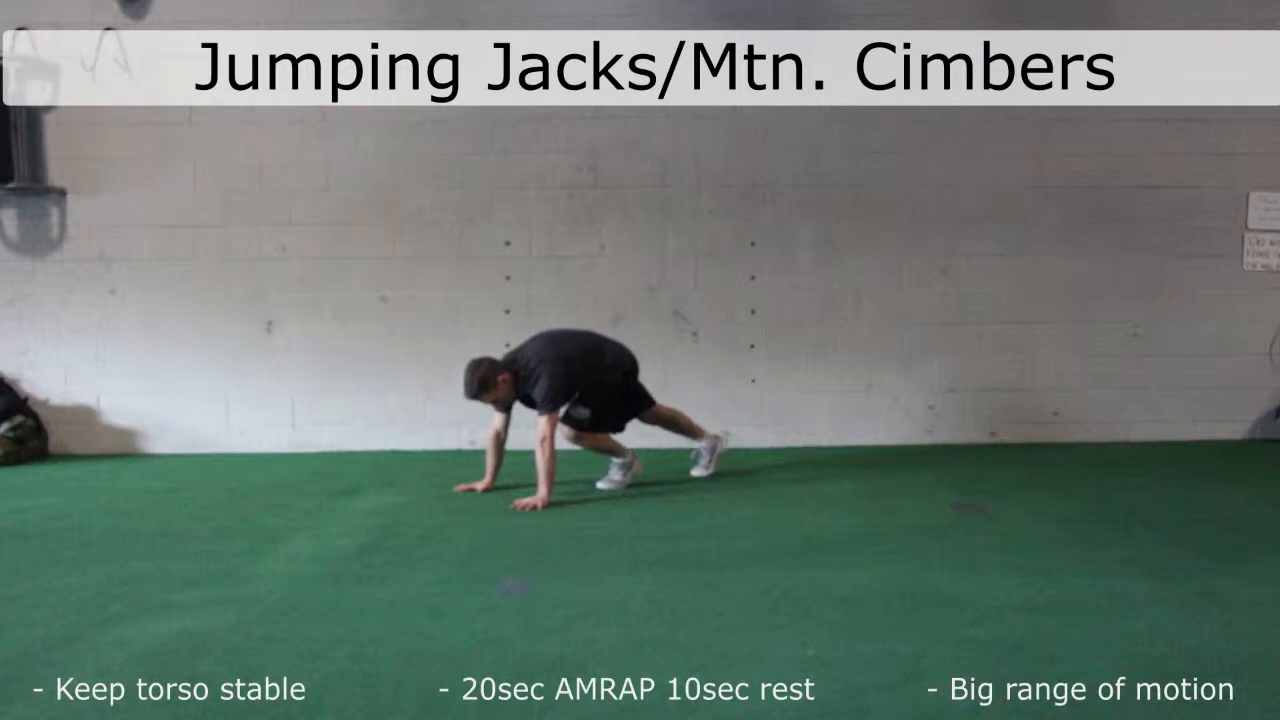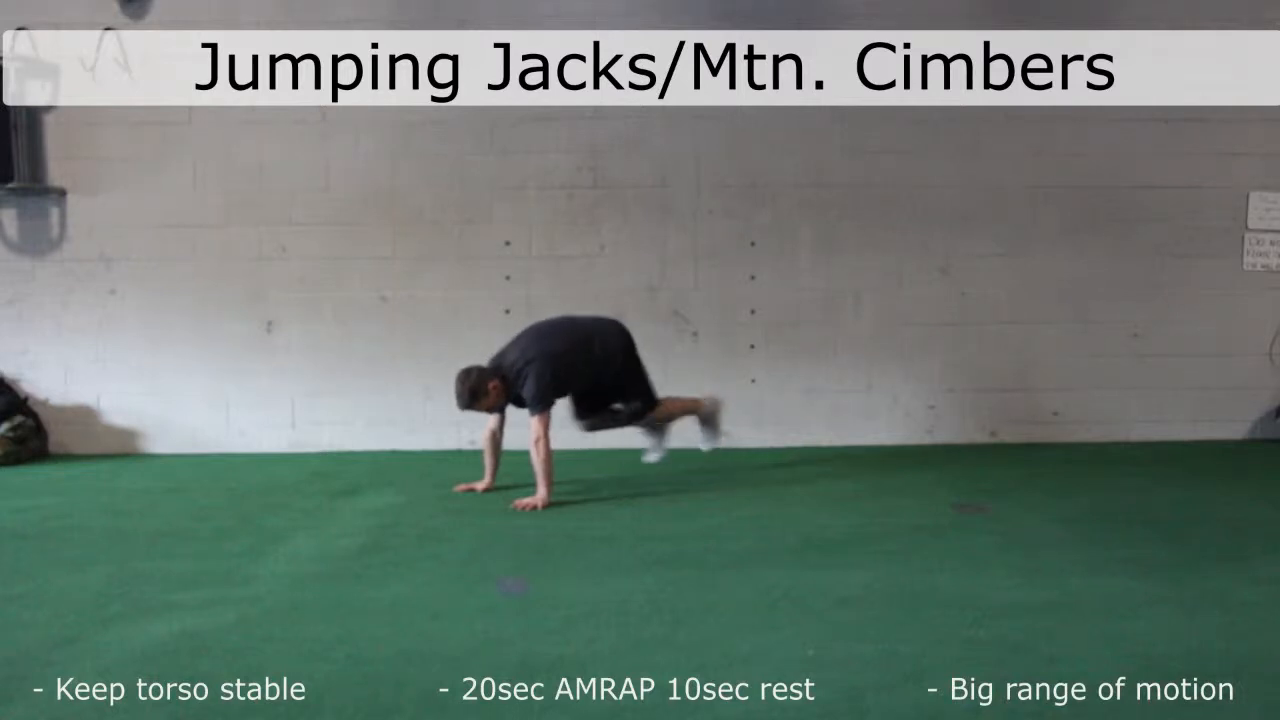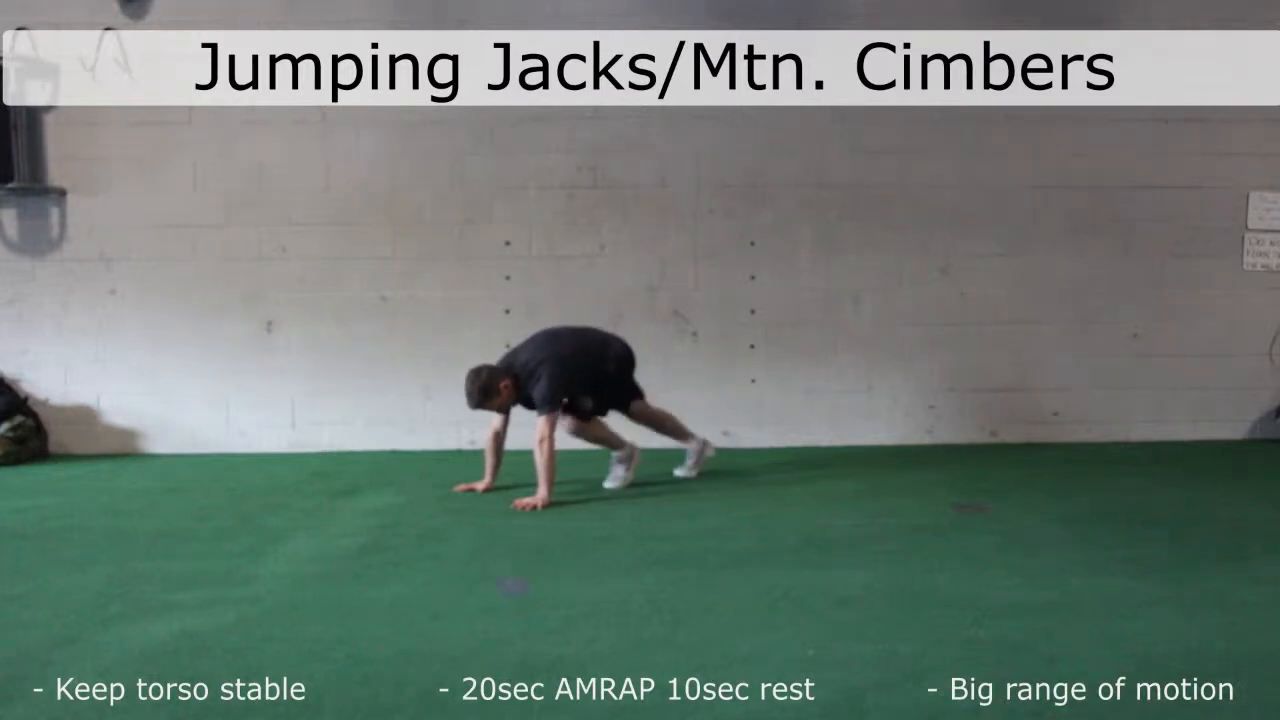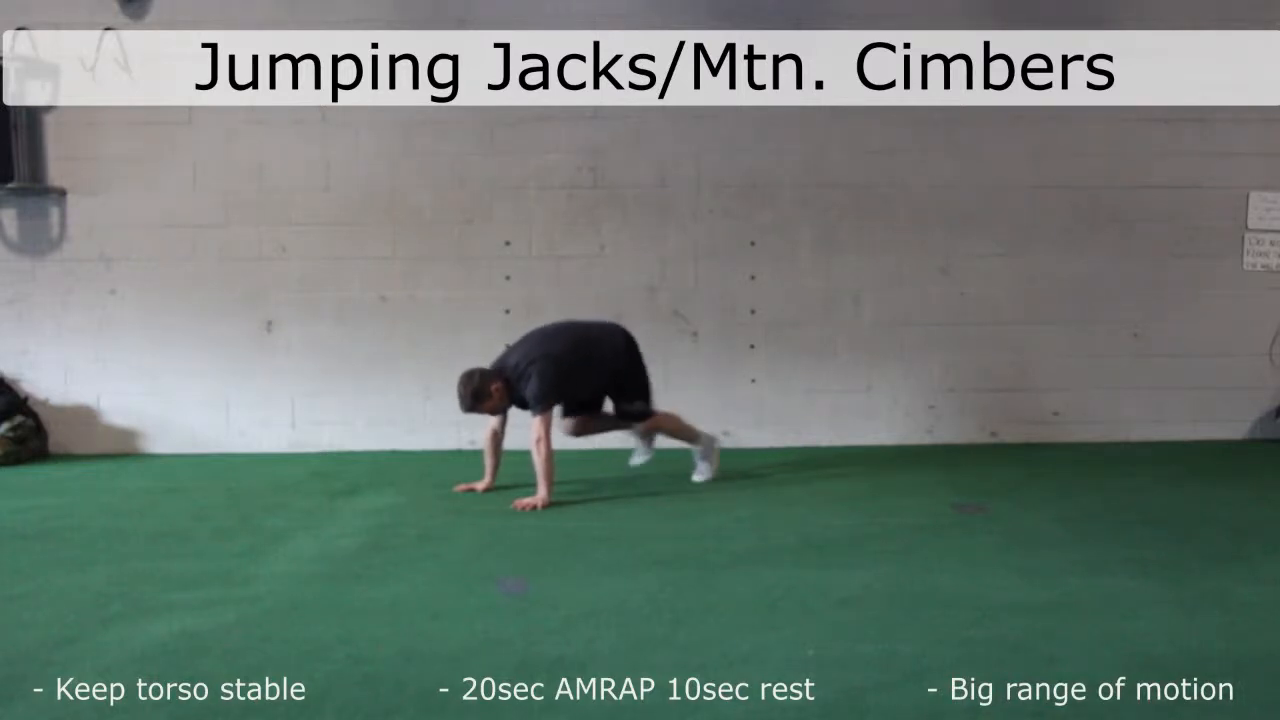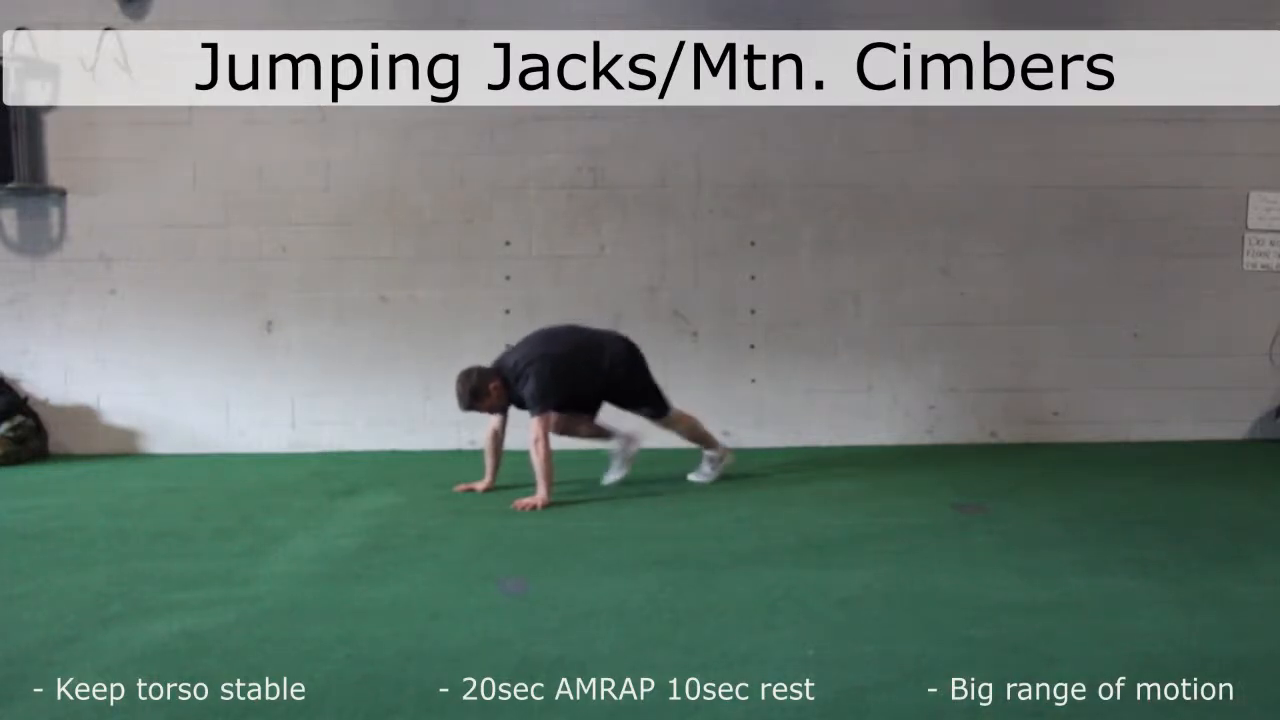
dt=0.5s
person 1, frame 1
left shoulder: (544, 375)
right shoulder: (505, 373)
left elbow: (544, 438)
right elbow: (497, 430)
left wrist: (543, 495)
right wrist: (488, 480)
left hip: (616, 367)
right hip: (597, 371)
left knee: (571, 430)
right knee: (649, 413)
left ankle: (625, 461)
right ankle: (709, 442)
person 1, frame 2
left shoulder: (532, 377)
right shoulder: (495, 373)
left elbow: (539, 437)
right elbow: (493, 430)
left wrist: (543, 494)
right wrist: (488, 480)
left hip: (611, 346)
right hip: (592, 355)
left knee: (645, 411)
right knee: (589, 421)
left ankle: (704, 408)
right ankle: (653, 426)
person 1, frame 3
left shoulder: (544, 378)
right shoulder: (501, 375)
left elbow: (543, 438)
right elbow: (497, 431)
left wrist: (543, 494)
right wrist: (488, 480)
left hip: (614, 358)
right hip: (594, 359)
left knee: (571, 421)
right knee: (637, 410)
left ankle: (623, 452)
right ankle: (695, 445)
person 1, frame 4
left shoulder: (535, 378)
right shoulder: (497, 376)
left elbow: (540, 438)
right elbow: (494, 431)
left wrist: (543, 494)
right wrist: (487, 480)
left hip: (615, 348)
right hip: (588, 360)
left knee: (641, 418)
right knee: (575, 425)
left ankle: (702, 443)
right ankle: (641, 433)
person 1, frame 5
left shoulder: (533, 379)
right shoulder: (499, 375)
left elbow: (538, 439)
right elbow: (495, 430)
left wrist: (543, 494)
right wrist: (488, 480)
left hip: (616, 360)
right hip: (590, 368)
left knee: (662, 415)
right knee: (557, 422)
left ankle: (716, 452)
right ankle: (618, 441)
